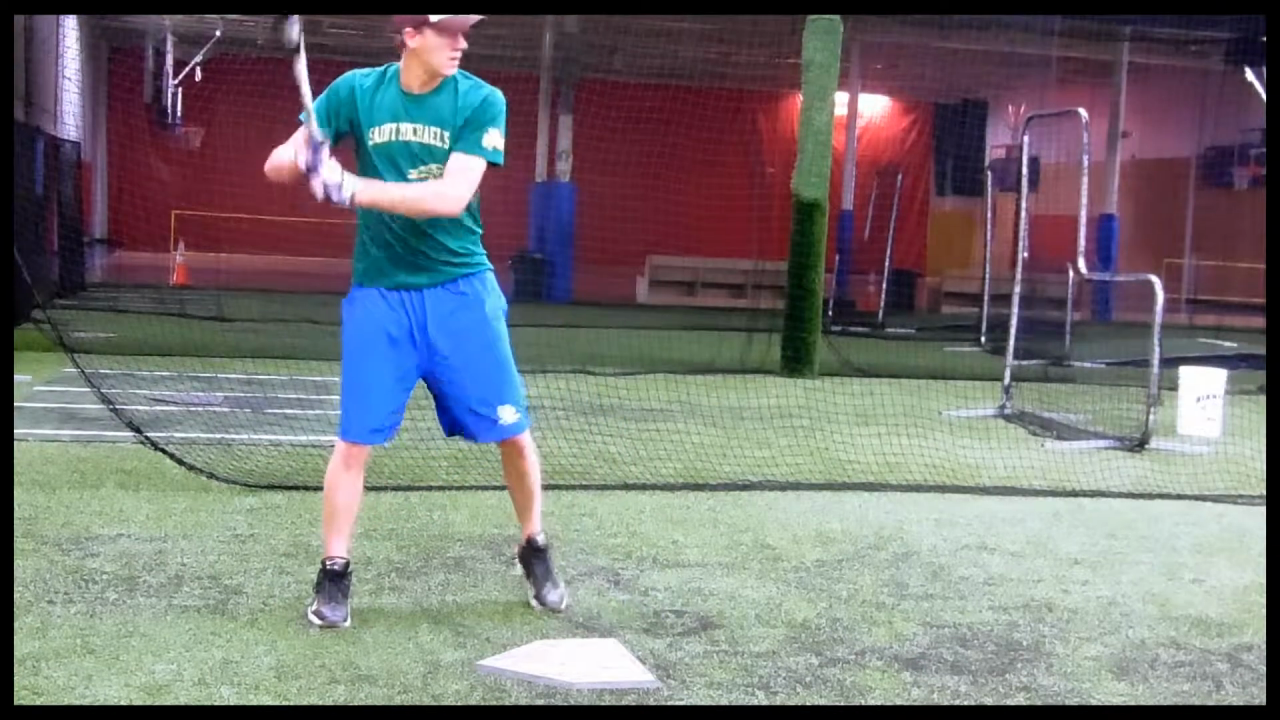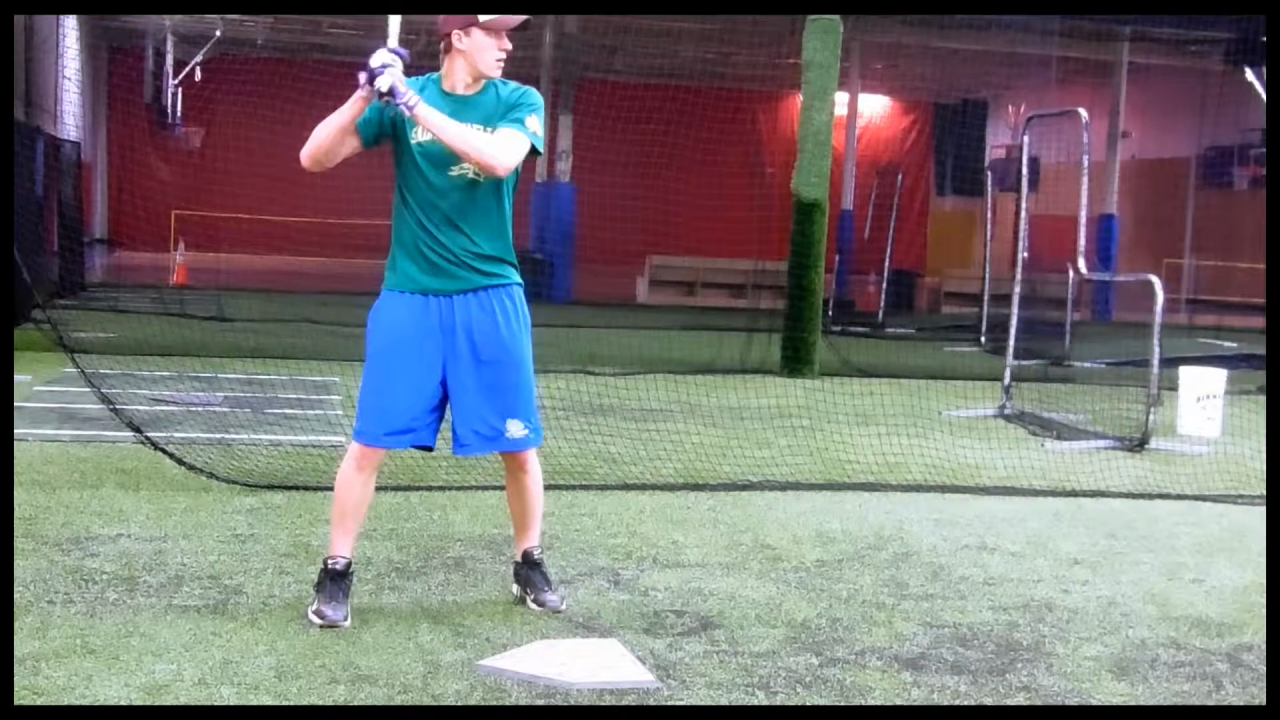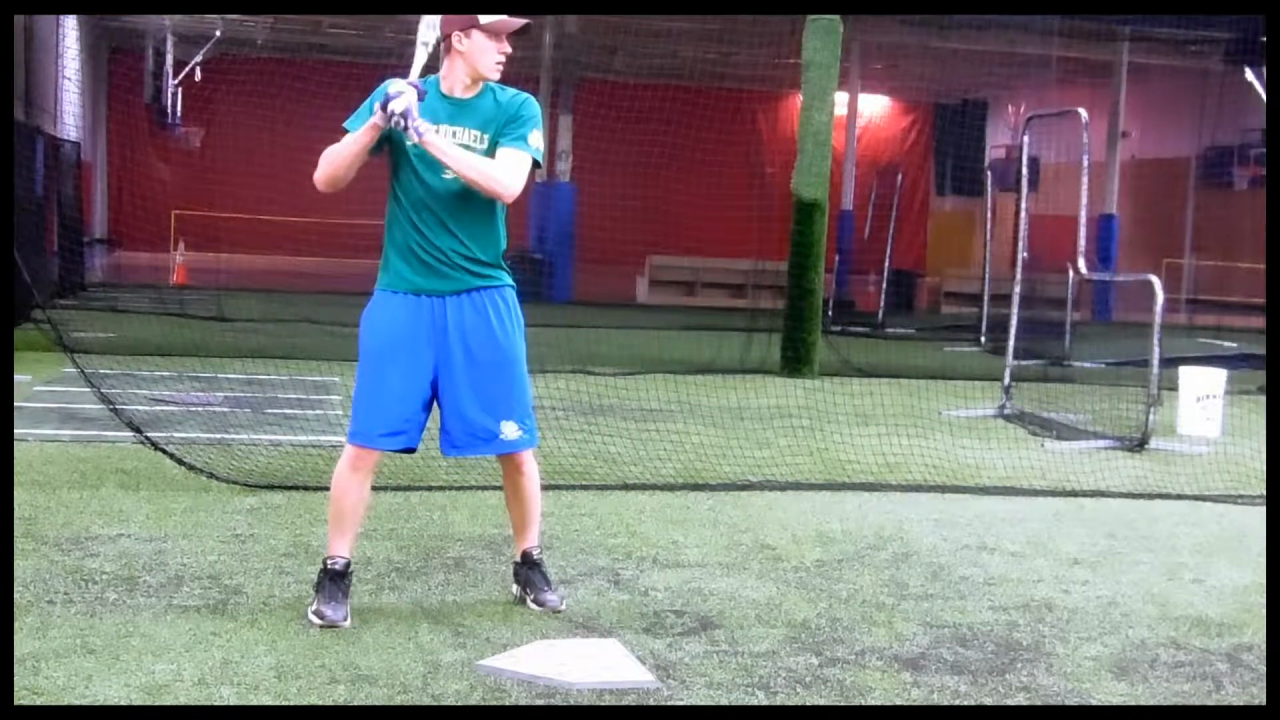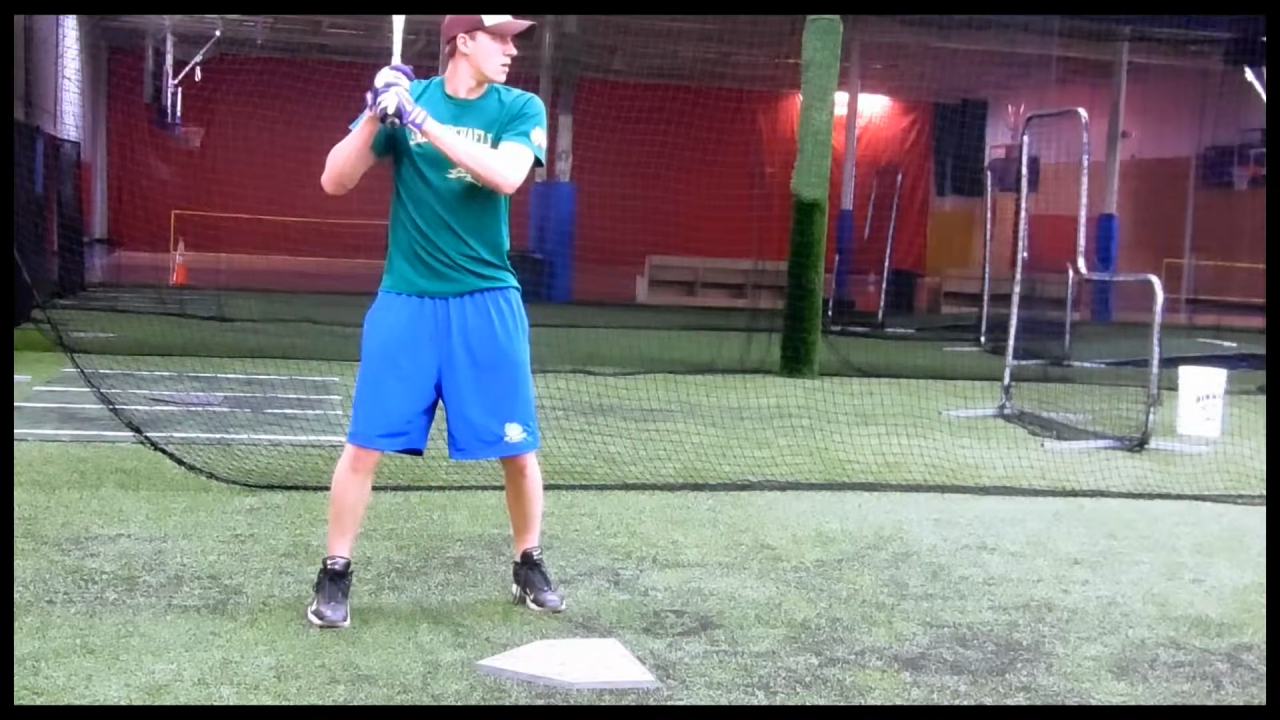
dt=0.5s
person 1, frame 1
left shoulder: (482, 101)
right shoulder: (354, 91)
left elbow: (452, 197)
right elbow: (277, 166)
left wrist: (351, 186)
right wrist: (303, 160)
left hip: (462, 289)
right hip: (379, 294)
left knee: (511, 432)
right knee: (354, 439)
left ankle: (533, 548)
right ankle: (334, 574)
person 1, frame 2
left shoulder: (520, 101)
right shoulder: (401, 93)
left elbow: (499, 159)
right elbow: (313, 158)
left wrist: (416, 106)
right wrist: (367, 94)
left hip: (492, 297)
right hip: (409, 297)
left knee: (519, 443)
right knee: (371, 440)
left ankle: (529, 563)
right ankle: (336, 573)
person 1, frame 3
left shoulder: (517, 108)
right shoulder: (396, 94)
left elbow: (507, 184)
right elbow: (326, 179)
left wrist: (423, 131)
right wrist: (379, 119)
left hip: (484, 298)
right hip: (401, 299)
left knee: (514, 445)
right knee: (364, 443)
left ankle: (528, 563)
right ankle: (334, 574)
person 1, frame 4
left shoulder: (521, 109)
right shoulder: (403, 94)
left elbow: (506, 176)
right elbow: (334, 181)
left wrist: (420, 120)
right wrist: (376, 114)
left hip: (488, 301)
right hip: (405, 300)
left knee: (517, 446)
right knee: (366, 444)
left ankle: (528, 564)
right ankle: (334, 575)
